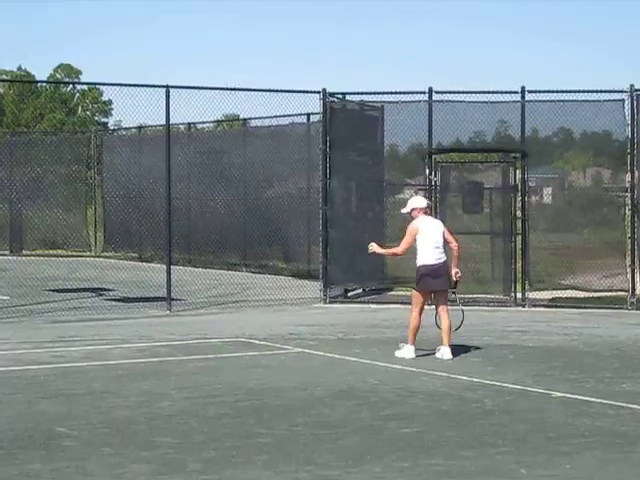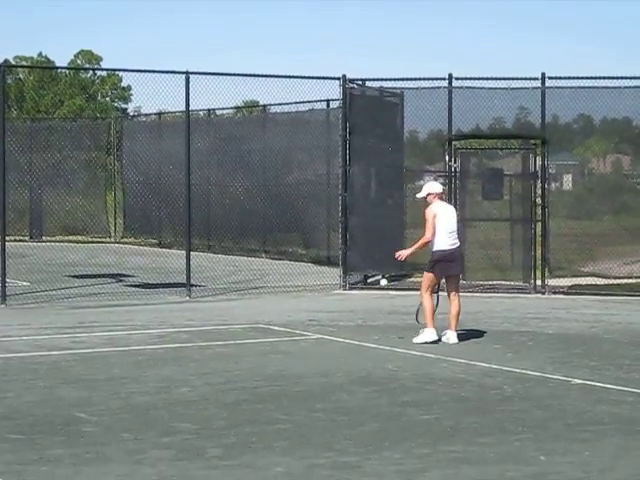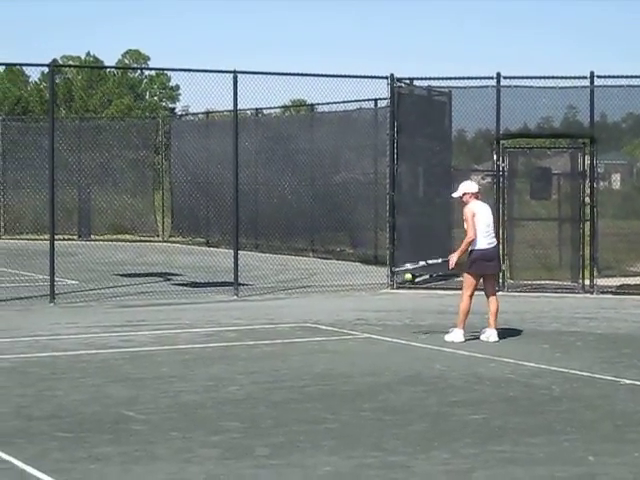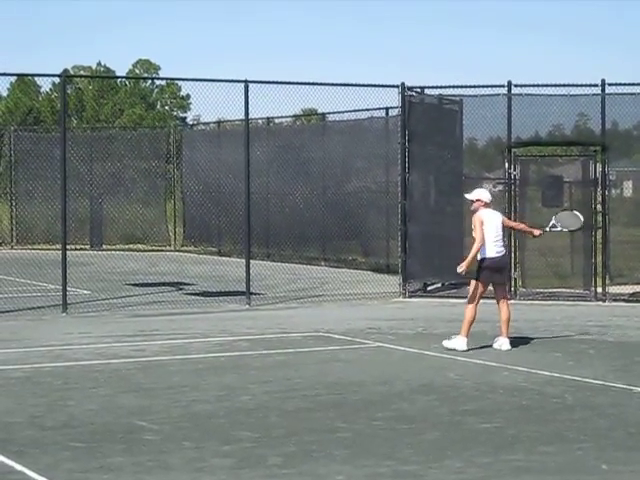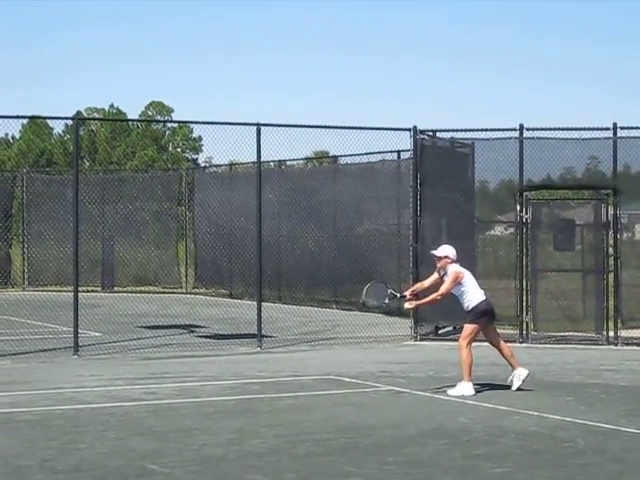
dt=1s
person 1, frame 1
left shoulder: (415, 224)
right shoulder: (438, 223)
left elbow: (400, 250)
right elbow: (454, 245)
left wrist: (380, 250)
right wrist: (454, 267)
left hip: (426, 270)
right hip: (442, 268)
left knee: (416, 311)
right knee: (443, 310)
left ankle: (409, 347)
right ankle: (445, 349)
person 1, frame 2
left shoulder: (431, 209)
right shoulder: (451, 208)
left elbow: (428, 238)
left wrist: (409, 251)
left hip: (441, 254)
right hip: (456, 252)
left knee: (426, 291)
right knee: (454, 294)
left ankle: (430, 330)
right ankle: (452, 333)
person 1, frame 3
left shoulder: (469, 208)
right shoulder: (486, 207)
left elbow: (471, 236)
left wrist: (457, 254)
right wrist: (461, 251)
left hip: (479, 254)
right hip: (493, 251)
left knee: (467, 294)
right knee: (491, 293)
left ankle: (459, 331)
right ankle: (492, 331)
person 1, frame 4
left shoulder: (478, 216)
right shoulder: (497, 215)
left elbow: (479, 242)
right elbow: (515, 225)
left wrist: (467, 262)
right wrist: (532, 231)
left hip: (487, 262)
right hip: (502, 259)
left knee: (472, 301)
right knee: (502, 300)
left ankle: (461, 339)
right ankle: (504, 339)
person 1, frame 5
left shoulder: (455, 272)
right shoulder: (442, 271)
left elbow: (439, 295)
right elbow: (425, 283)
left wrist: (416, 303)
right wrist: (411, 290)
left hip: (479, 308)
right hip: (481, 308)
left knee: (464, 344)
right knee: (496, 341)
left ankle: (466, 385)
right ankle: (518, 370)
